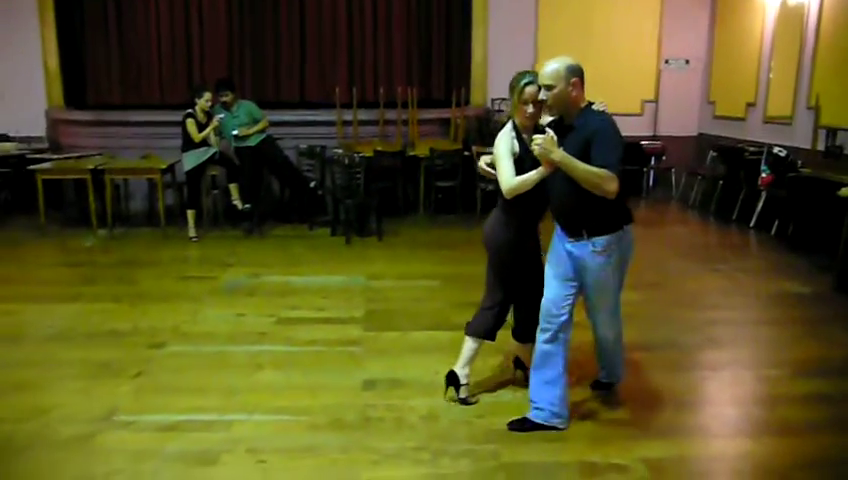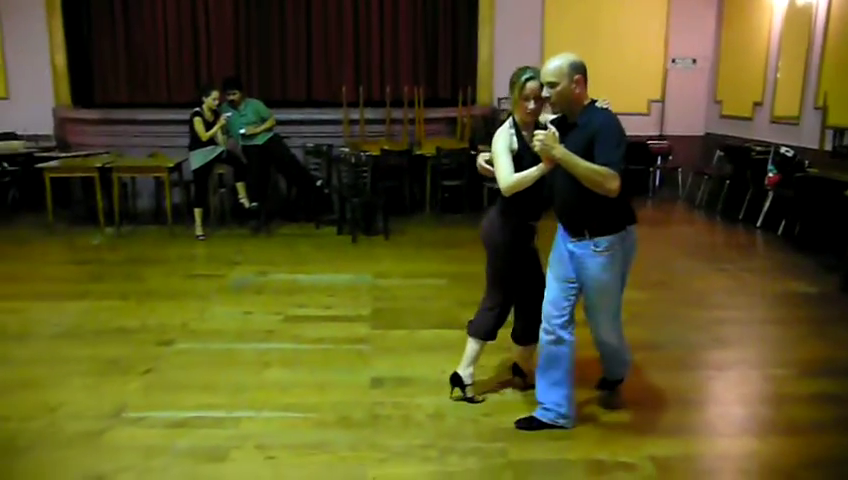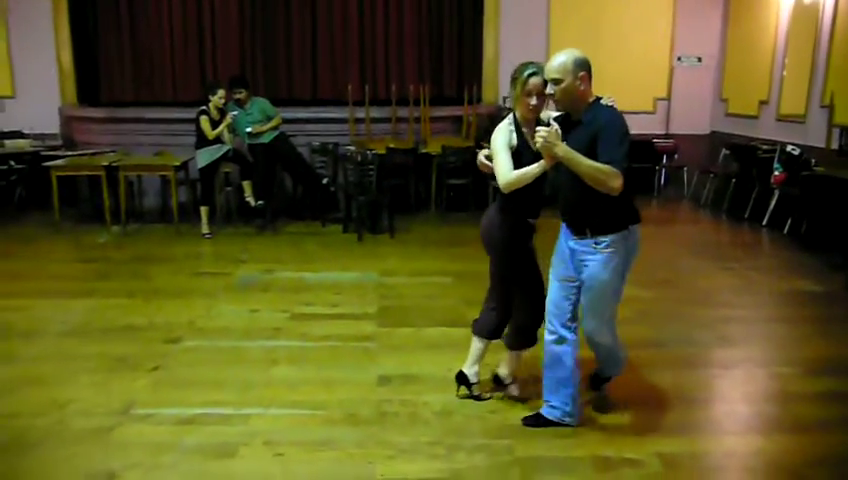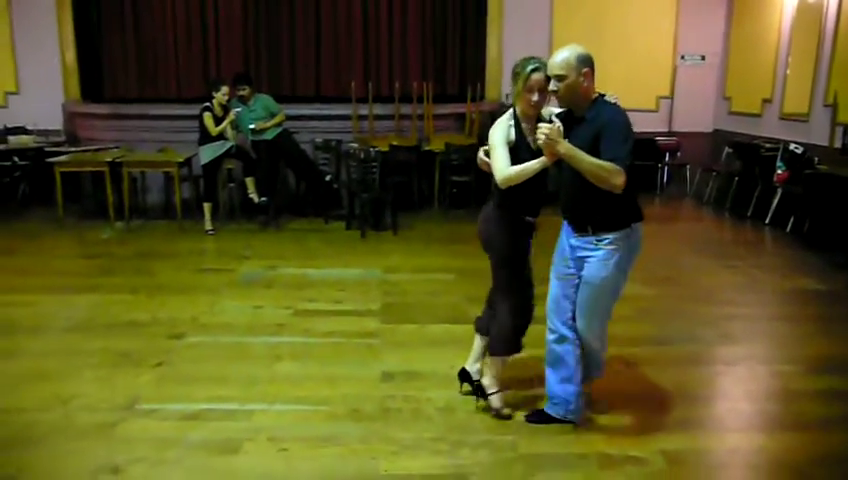
dt=0.1s
person 1, frame 1
left shoulder: (600, 126)
right shoulder: (555, 127)
left elbow: (609, 186)
left wrist: (558, 156)
left hip: (603, 240)
right hip: (565, 238)
left knee: (603, 319)
right knee: (551, 320)
left ankle: (611, 373)
right ankle: (547, 411)
person 1, frame 2
left shoulder: (604, 124)
right shoulder: (558, 126)
left elbow: (611, 185)
right elbow: (538, 165)
left wrist: (559, 153)
left hip: (606, 240)
right hip: (567, 237)
left knee: (603, 321)
right knee: (554, 321)
left ankle: (617, 370)
right ankle: (554, 410)
person 1, frame 3
left shoulder: (608, 122)
right shoulder: (561, 123)
left elbow: (613, 183)
left wrist: (560, 150)
left hip: (609, 240)
right hip: (571, 236)
left knee: (595, 324)
right knee: (557, 321)
left ankle: (609, 367)
right ankle: (560, 408)
person 1, frame 4
left shoulder: (611, 119)
right shoulder: (564, 120)
left elbow: (615, 180)
left wrist: (563, 148)
left hip: (612, 237)
right hip: (573, 232)
left knee: (588, 323)
right knee: (559, 320)
left ankle: (589, 370)
right ankle: (563, 404)
person 2, frame 1
left shoulder: (542, 130)
right shoulder: (506, 138)
right elbow: (509, 187)
right wrist: (545, 168)
left hip: (517, 227)
right hip: (509, 228)
left knee: (497, 300)
right knee: (531, 298)
left ankle: (461, 371)
right ankle: (524, 360)
person 2, frame 2
left shoulder: (543, 128)
right shoulder: (505, 136)
right elbow: (508, 185)
right wrist: (545, 166)
left hip: (512, 227)
right hip: (508, 228)
left knee: (498, 299)
right knee: (532, 299)
left ankle: (464, 372)
right ankle: (523, 364)
person 2, frame 3
left shoulder: (545, 125)
right shoulder: (505, 132)
right elbow: (506, 181)
right wrist: (546, 163)
left hip: (513, 226)
right hip: (507, 226)
left knee: (501, 299)
right knee: (530, 300)
left ankle: (470, 370)
right ankle: (507, 371)
person 2, frame 4
left shoulder: (547, 122)
right shoulder: (502, 128)
right elbow: (504, 177)
right wrist: (545, 160)
left hip: (522, 224)
right hip: (502, 223)
left knee: (503, 299)
right knee: (518, 304)
left ankle: (474, 369)
right ankle: (490, 381)
person 3, frame 1
left shoulder: (208, 114)
right shoulder: (189, 116)
right elbow: (197, 138)
right wrist: (212, 126)
left hip: (206, 149)
right hip: (191, 154)
left knee: (232, 164)
right knee: (193, 190)
left ankle: (236, 199)
right ankle: (191, 227)
person 3, frame 2
left shoulder: (216, 113)
right shoulder: (197, 114)
right elbow: (204, 137)
left wrist: (224, 147)
right wrist: (219, 125)
left hip: (214, 148)
right hip: (199, 153)
left knee: (239, 163)
right knee: (201, 188)
left ankle: (243, 198)
right ankle: (198, 226)
person 3, frame 3
left shoulder: (222, 111)
right shoulder: (203, 113)
right elbow: (210, 135)
left wrist: (229, 143)
right wrist: (225, 123)
left hip: (220, 146)
right hip: (205, 151)
left knee: (245, 162)
right knee: (207, 187)
left ankle: (249, 196)
right ankle: (204, 224)
person 3, frame 4
left shoulder: (225, 108)
right shoulder: (206, 109)
right elbow: (213, 132)
left wrist: (233, 142)
right wrist: (228, 120)
left hip: (223, 143)
right hip: (208, 147)
left knee: (248, 158)
right knee: (210, 183)
left ankle: (252, 192)
right ankle: (207, 220)
person 4, frame 1
left shoulder: (247, 105)
right shoulder: (217, 111)
left elbow: (265, 121)
left wrist: (250, 131)
left hip: (261, 140)
right hip: (243, 148)
left knee: (283, 165)
right knee: (250, 181)
left ankle: (306, 192)
right ankle: (255, 215)
person 4, frame 2
left shoulder: (254, 104)
right shoulder: (225, 110)
left elbow: (272, 120)
left wrist: (257, 129)
left hip: (268, 139)
right hip: (250, 147)
left knee: (290, 163)
right knee: (258, 178)
left ankle: (314, 191)
right ankle: (262, 214)
person 4, frame 3
left shoulder: (261, 103)
right shoulder: (231, 108)
left elbow: (278, 119)
left wrist: (263, 128)
left hip: (274, 137)
right hip: (256, 145)
left knee: (296, 162)
right knee: (264, 177)
left ankle: (320, 189)
right ankle: (268, 212)
person 4, frame 4
left shoulder: (264, 100)
right shoulder: (234, 105)
left elbow: (282, 115)
left wrist: (267, 125)
left hip: (277, 134)
right hip: (259, 142)
left knee: (299, 158)
right knee: (267, 172)
left ankle: (322, 184)
right ankle: (271, 208)
